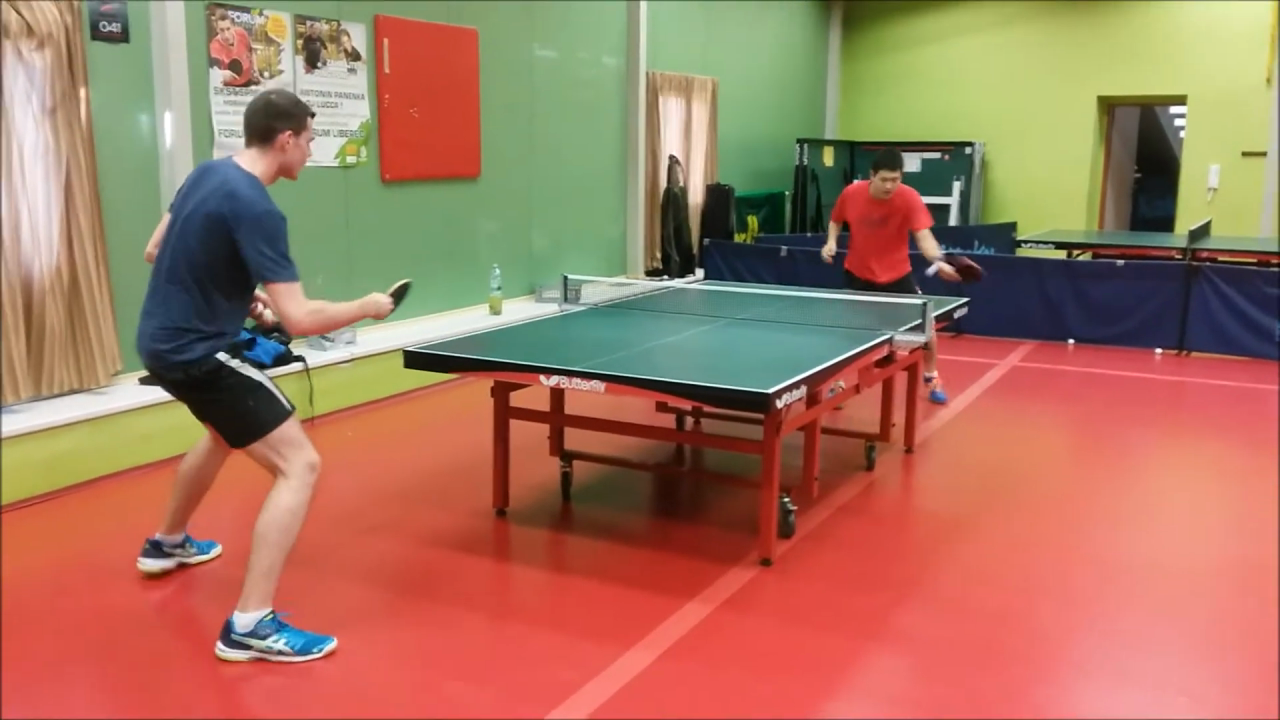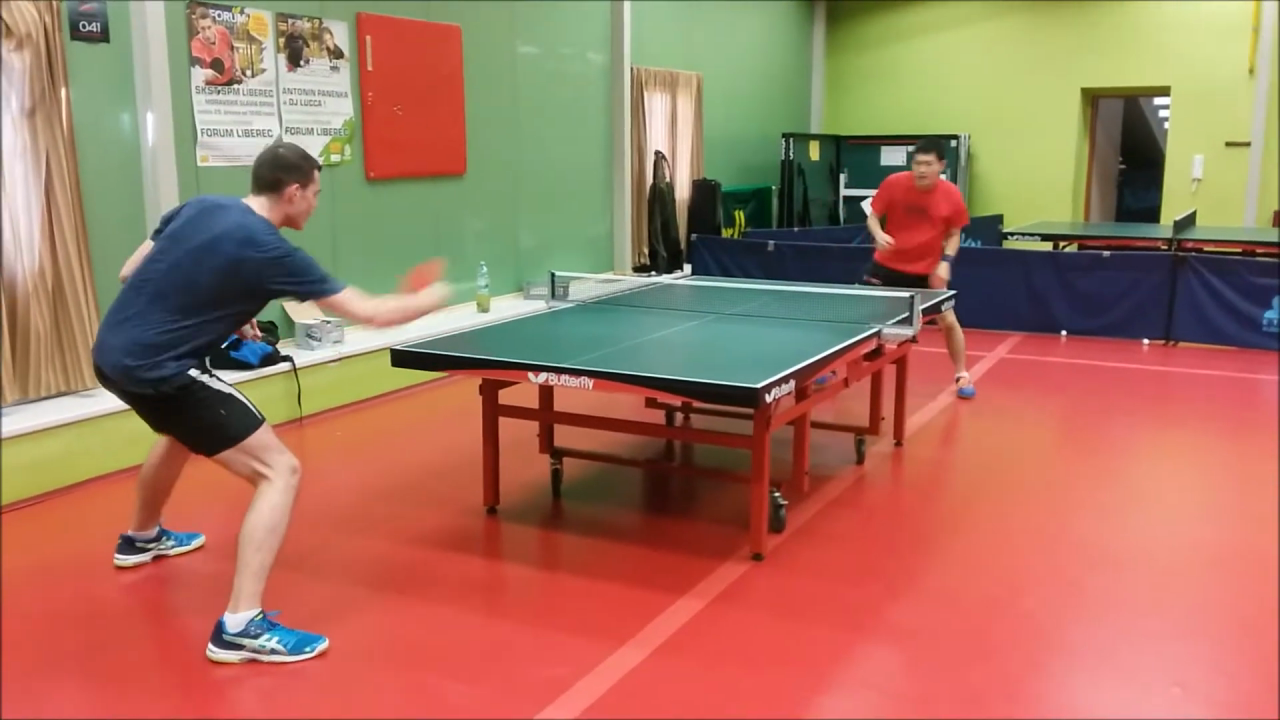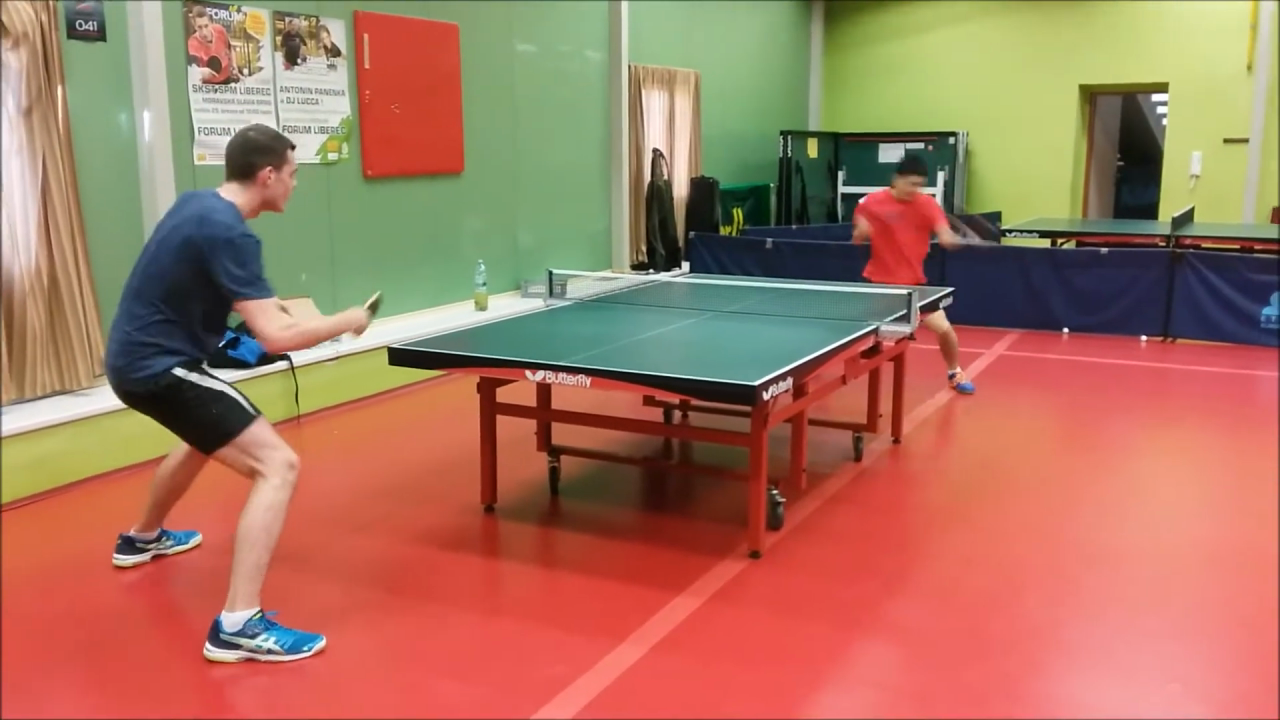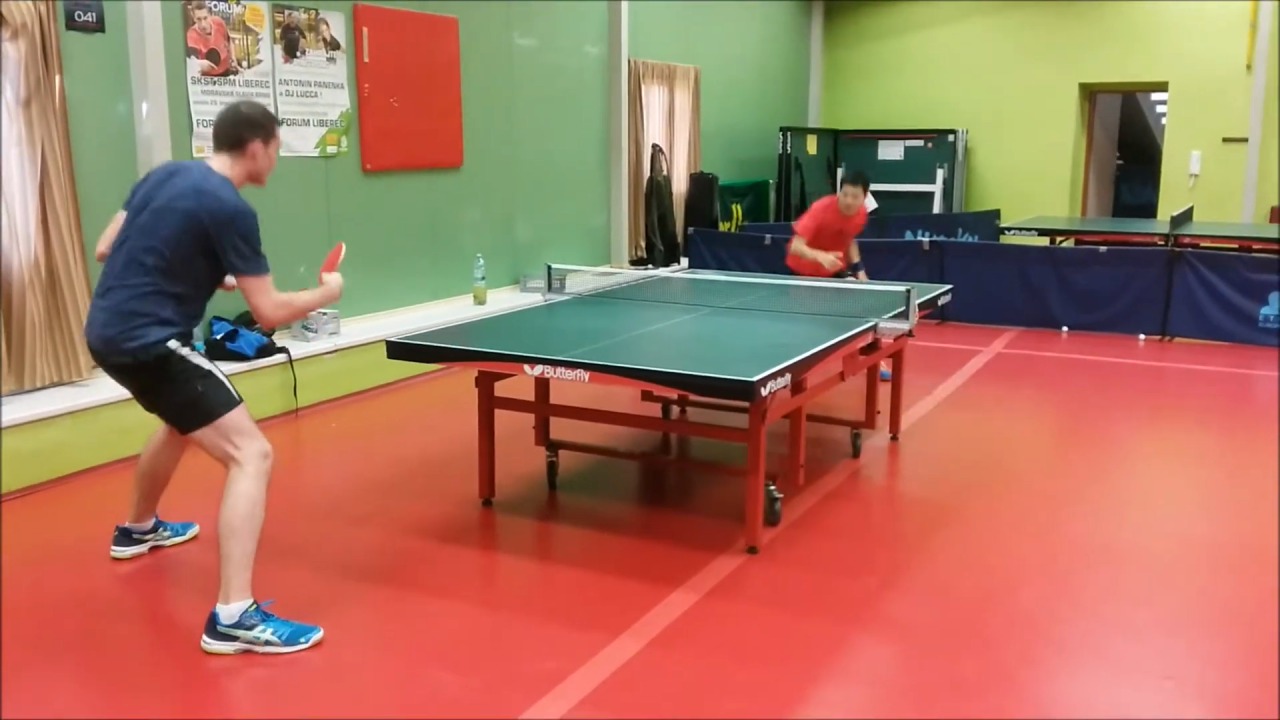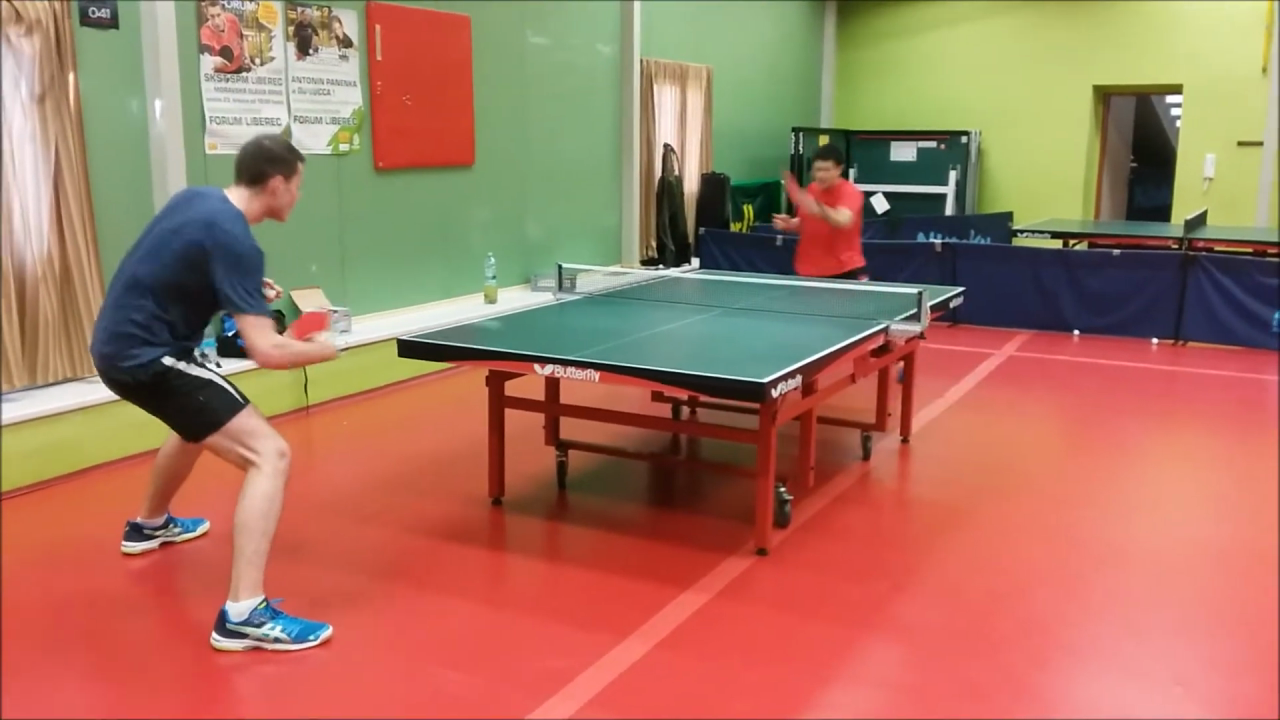
dt=0.5s
person 1, frame 1
left shoulder: (206, 173)
right shoulder: (255, 210)
left elbow: (155, 250)
right elbow: (299, 318)
right wrist: (370, 305)
left hip: (161, 340)
right hip: (196, 353)
left knee: (227, 432)
right knee: (299, 466)
left ankle: (167, 542)
right ankle: (250, 625)
person 1, frame 2
left shoulder: (197, 208)
right shoulder: (268, 252)
left elbow: (129, 275)
right elbow: (369, 312)
right wrist: (429, 299)
left hip: (113, 354)
right hip: (157, 371)
left knee: (178, 435)
right knee: (277, 473)
left ankle: (141, 537)
right ankle: (239, 627)
person 1, frame 3
left shoulder: (196, 205)
right shoulder: (230, 235)
right elbow: (277, 336)
left wrist: (249, 296)
right wrist: (347, 320)
left hip: (135, 357)
right hip: (157, 368)
left knee: (212, 433)
right knee: (277, 466)
left ankle: (142, 536)
right ankle: (236, 625)
person 1, frame 4
left shoulder: (166, 174)
right shoulder: (230, 210)
left elbow: (106, 249)
right elbow: (269, 311)
right wrist: (327, 292)
left hip: (109, 330)
right hip: (148, 340)
left knee: (185, 418)
right knee: (251, 455)
left ankle: (138, 527)
right ankle: (233, 616)
person 1, frame 5
left shoulder: (193, 198)
right shoulder: (235, 244)
right elbow: (266, 351)
left wrist: (243, 292)
right wrist: (320, 350)
left hip: (117, 342)
right hip: (140, 358)
left knee: (200, 423)
right knee: (268, 454)
left ankle: (150, 524)
right ankle: (243, 615)
person 2, frame 1
left shoulder: (910, 199)
right shoulder: (851, 193)
left elbow: (925, 236)
right elbow: (835, 220)
left wrist: (939, 261)
right wrist: (831, 241)
left hip: (897, 274)
right hip: (858, 274)
left ankle: (931, 377)
right ankle: (839, 381)
person 2, frame 2
left shoulder: (951, 194)
right shoulder: (894, 183)
left elbow: (954, 235)
right elbow: (874, 216)
left wrist: (945, 263)
right wrist: (878, 234)
left hip: (927, 269)
right hip: (886, 263)
left knee: (949, 322)
left ankle: (962, 375)
person 2, frame 3
left shoulder: (927, 204)
right shoulder: (872, 201)
left elbow: (947, 239)
right elbow: (858, 236)
left wrist: (952, 238)
right wrist: (860, 229)
left hip: (912, 280)
right hip: (877, 279)
left knee: (943, 328)
left ankle: (955, 372)
person 2, frame 4
left shoulder: (860, 213)
right shoulder: (820, 210)
right elbow: (796, 248)
left wrist: (857, 267)
right wrist: (819, 257)
left hip: (835, 269)
right hip: (803, 270)
person 2, frame 5
left shoulder: (851, 193)
right shoulder: (811, 191)
left elbow: (842, 221)
left wrist: (814, 207)
right wrist: (788, 224)
left hip: (847, 268)
right hip: (811, 269)
